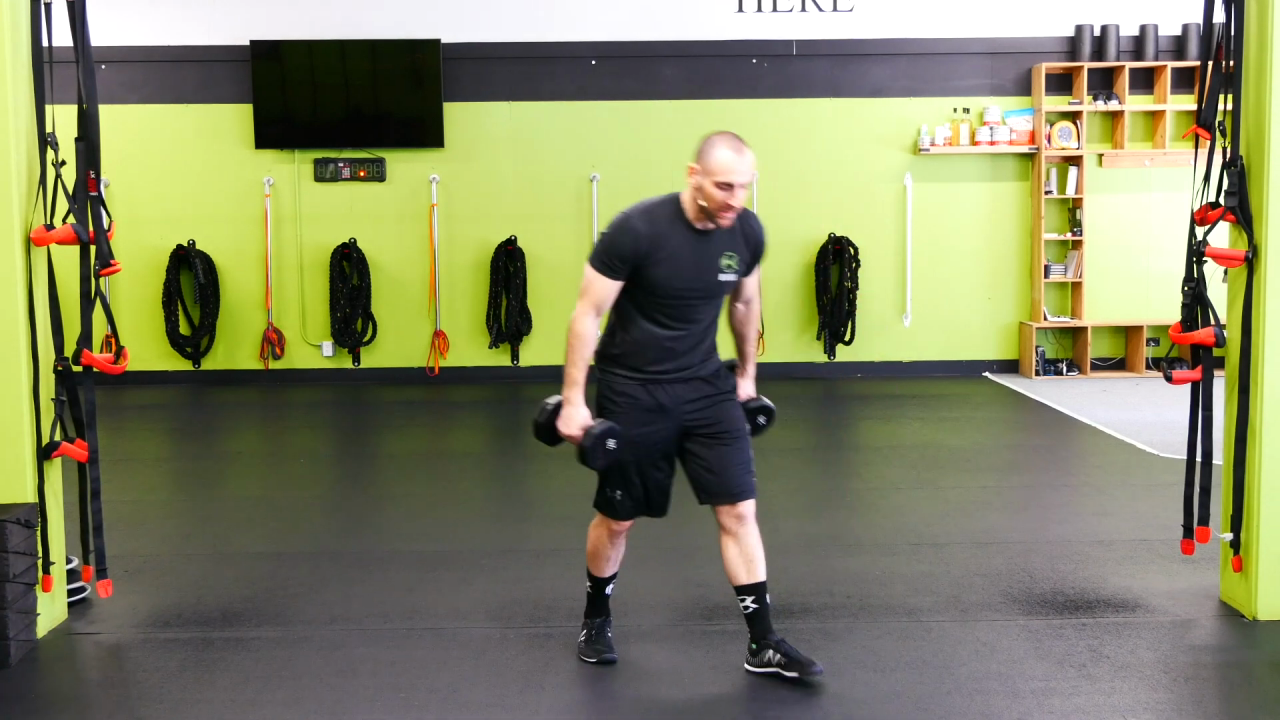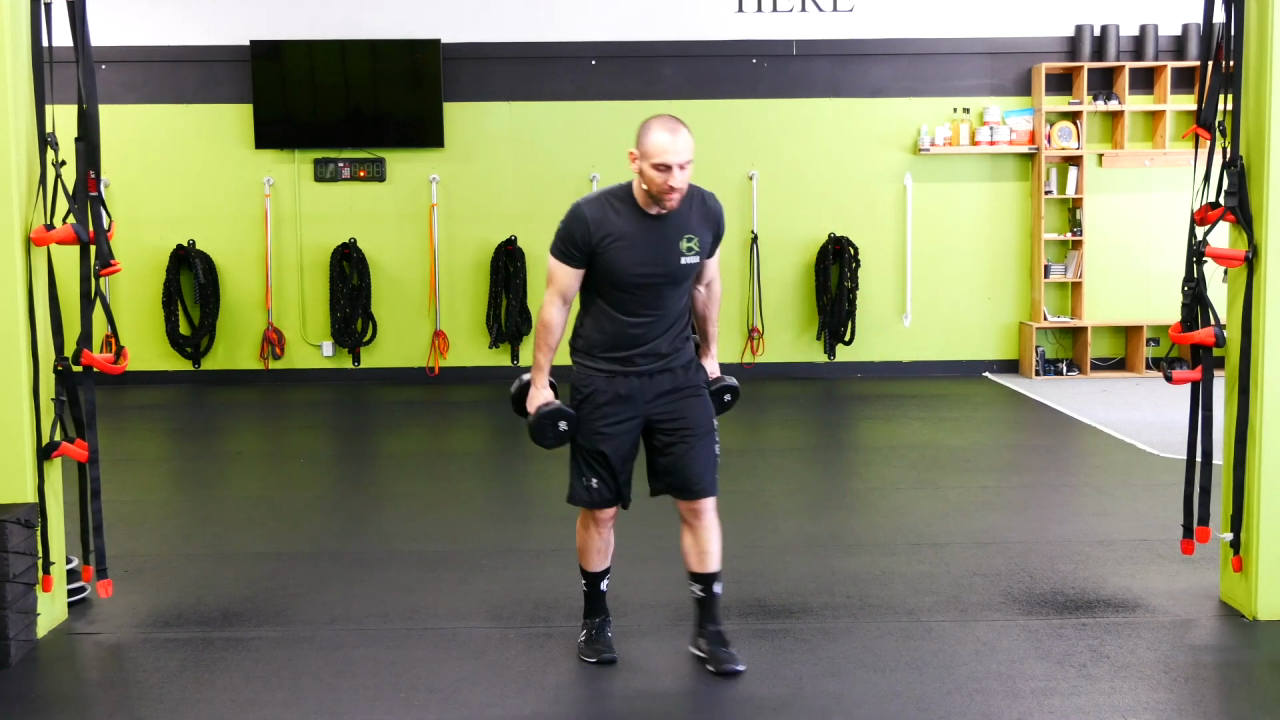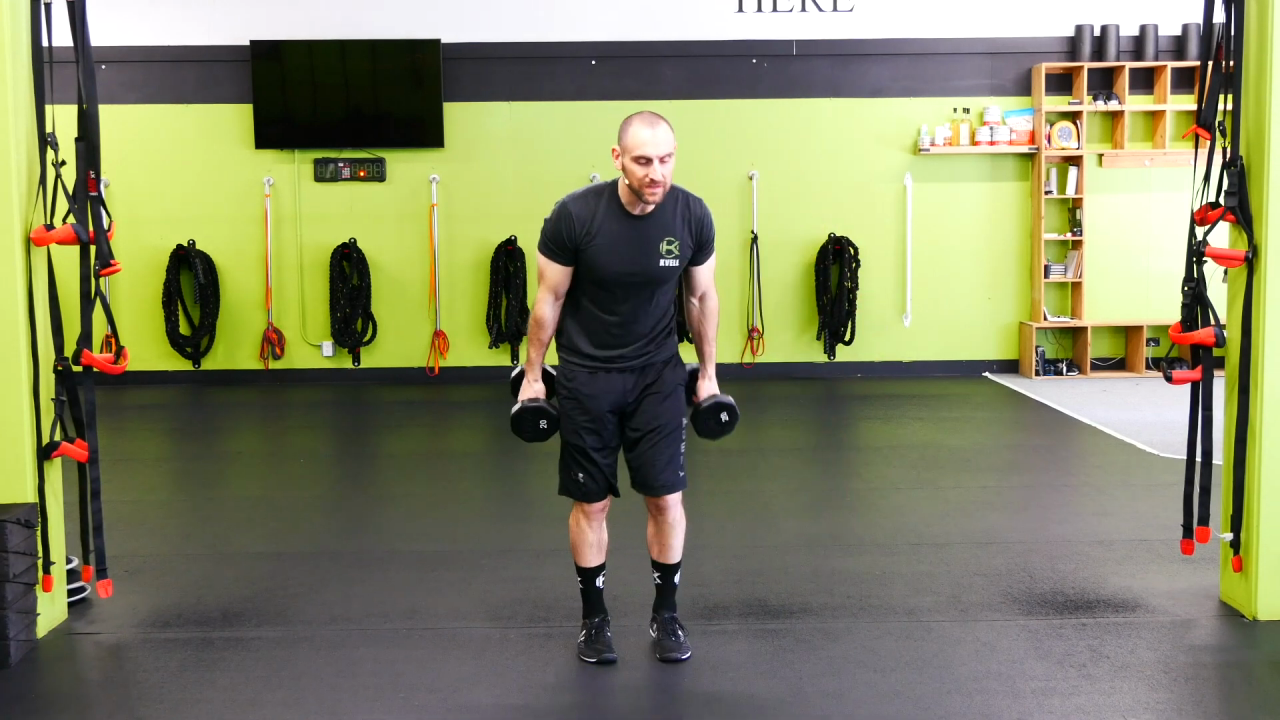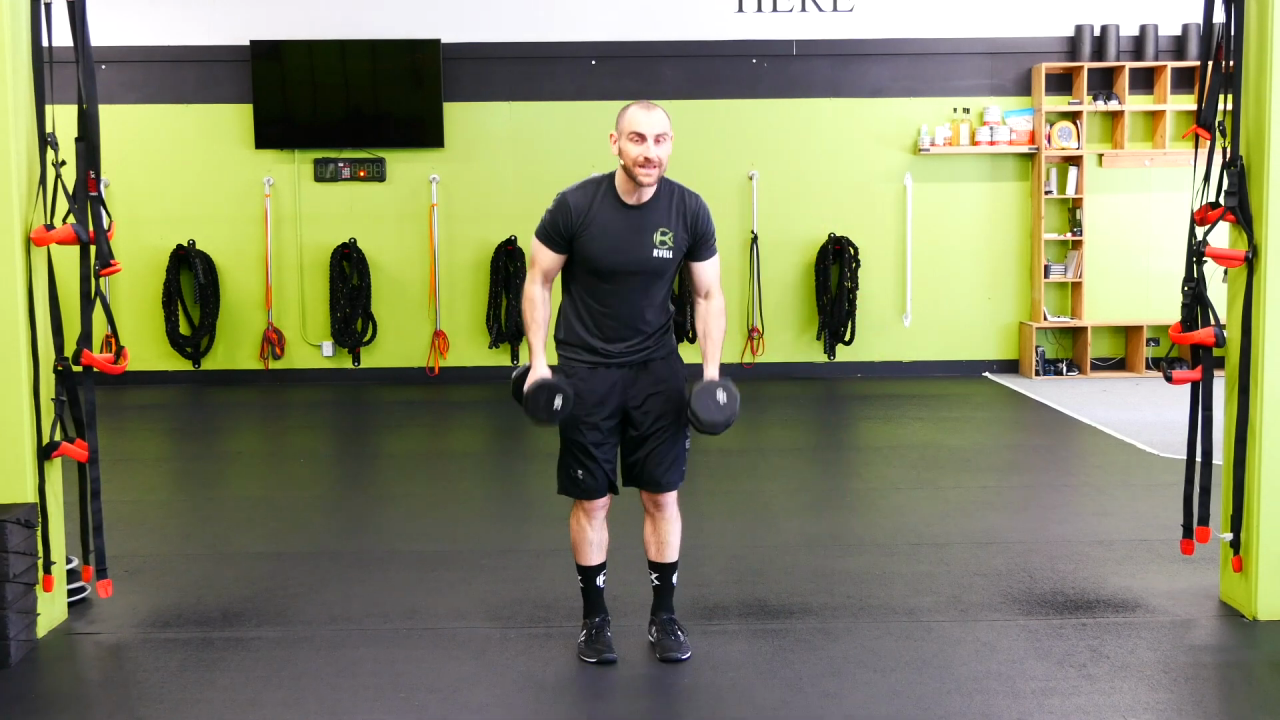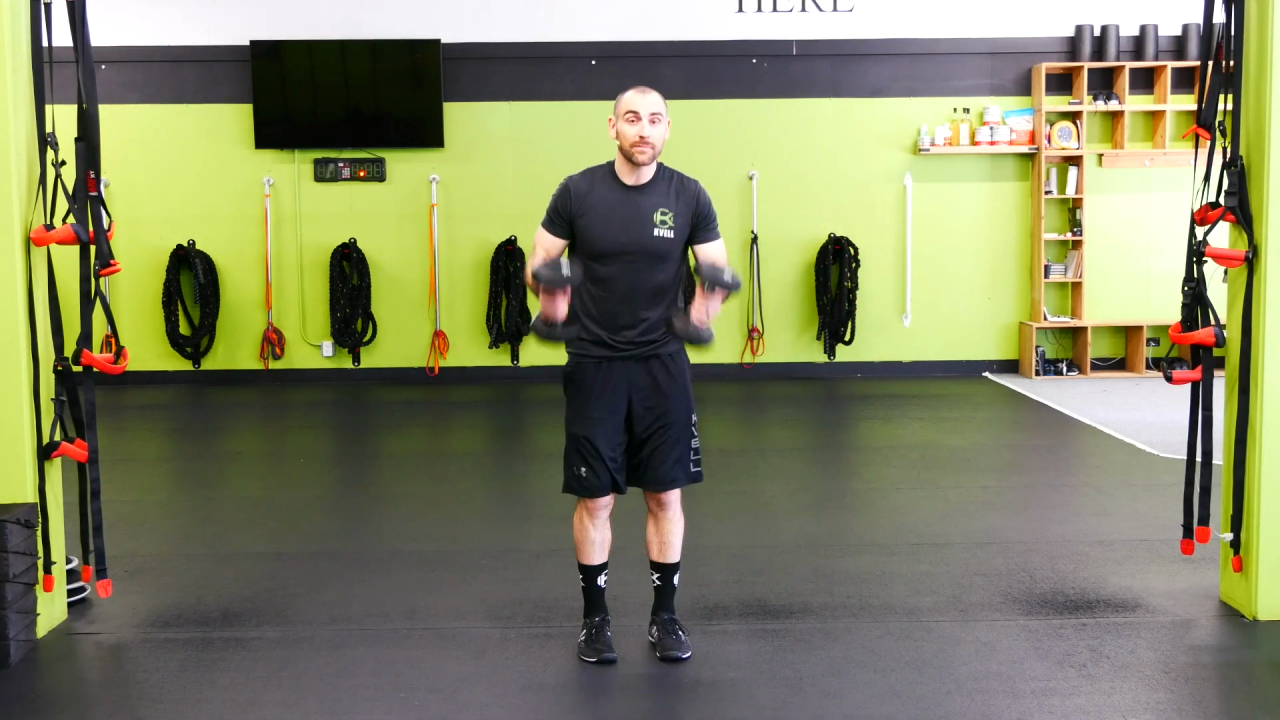
dt=0.2s
person 1, frame 1
left shoulder: (747, 231)
right shoulder: (637, 228)
right elbow: (586, 314)
left wrist: (746, 372)
right wrist: (573, 400)
left hip: (705, 384)
right hip: (631, 389)
left knee: (738, 510)
right knee: (617, 517)
left ankle: (762, 643)
right ankle: (595, 617)
person 1, frame 2
left shoulder: (705, 211)
right shoulder: (590, 218)
right elbow: (557, 302)
left wrist: (709, 353)
right wrist: (540, 381)
left hip: (677, 375)
right hip: (605, 380)
left knee: (700, 501)
right knee: (600, 509)
left ankle: (708, 626)
right ankle: (595, 618)
person 1, frame 3
left shoulder: (693, 215)
right shoulder: (575, 215)
left elbow: (702, 295)
right elbow: (549, 299)
left wrist: (709, 370)
right wrist: (532, 375)
left hip: (657, 371)
right hip: (586, 374)
left knee: (665, 497)
right knee: (591, 501)
left ankle: (665, 613)
right ankle: (594, 617)
person 1, frame 4
left shoulder: (689, 210)
right shoulder: (574, 206)
left elbow: (709, 295)
right elbow: (537, 282)
left wrist: (711, 372)
right wrist: (539, 360)
left hip: (657, 367)
right hip: (586, 370)
left knee: (662, 495)
right knee: (590, 499)
left ankle: (663, 614)
right ankle: (594, 617)
person 1, frame 5
left shoulder: (689, 196)
right shoulder: (577, 192)
left elbow: (718, 272)
right elbow: (539, 264)
left wrist: (711, 298)
right wrist: (547, 292)
left hip: (662, 363)
right hip: (593, 364)
left knee: (666, 494)
right knee: (594, 498)
left ankle: (664, 614)
right ankle: (595, 617)
